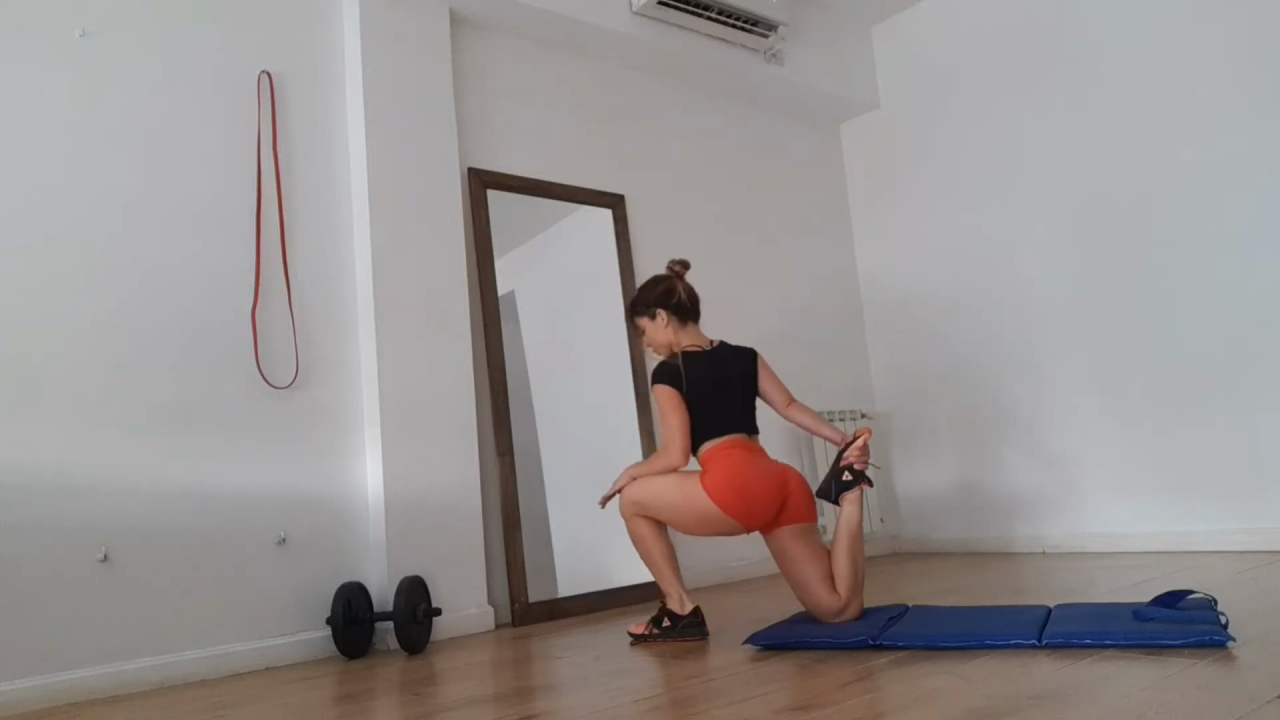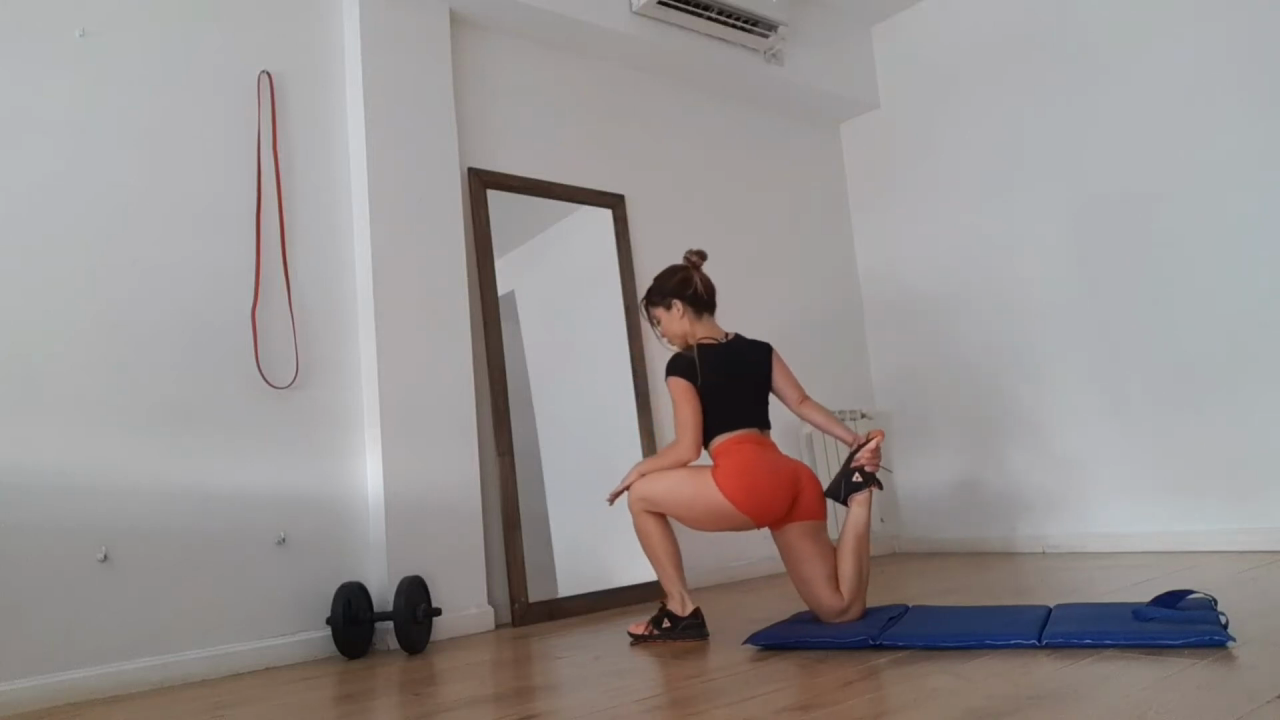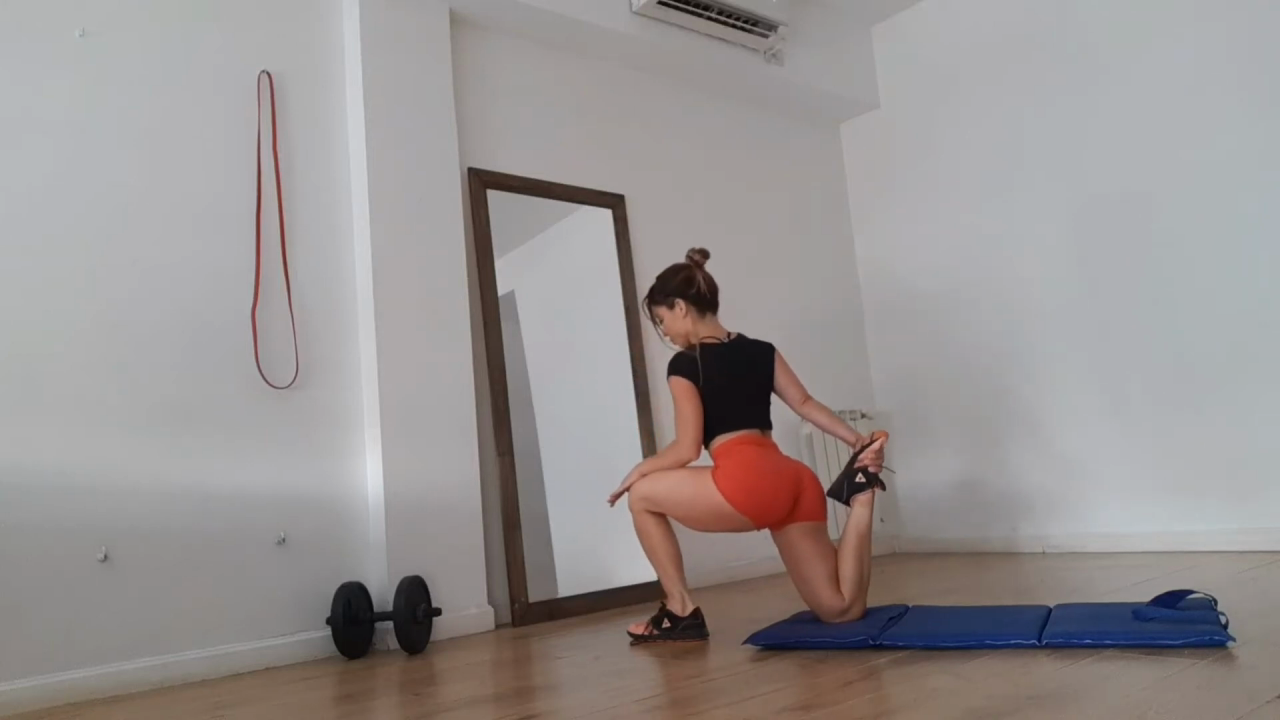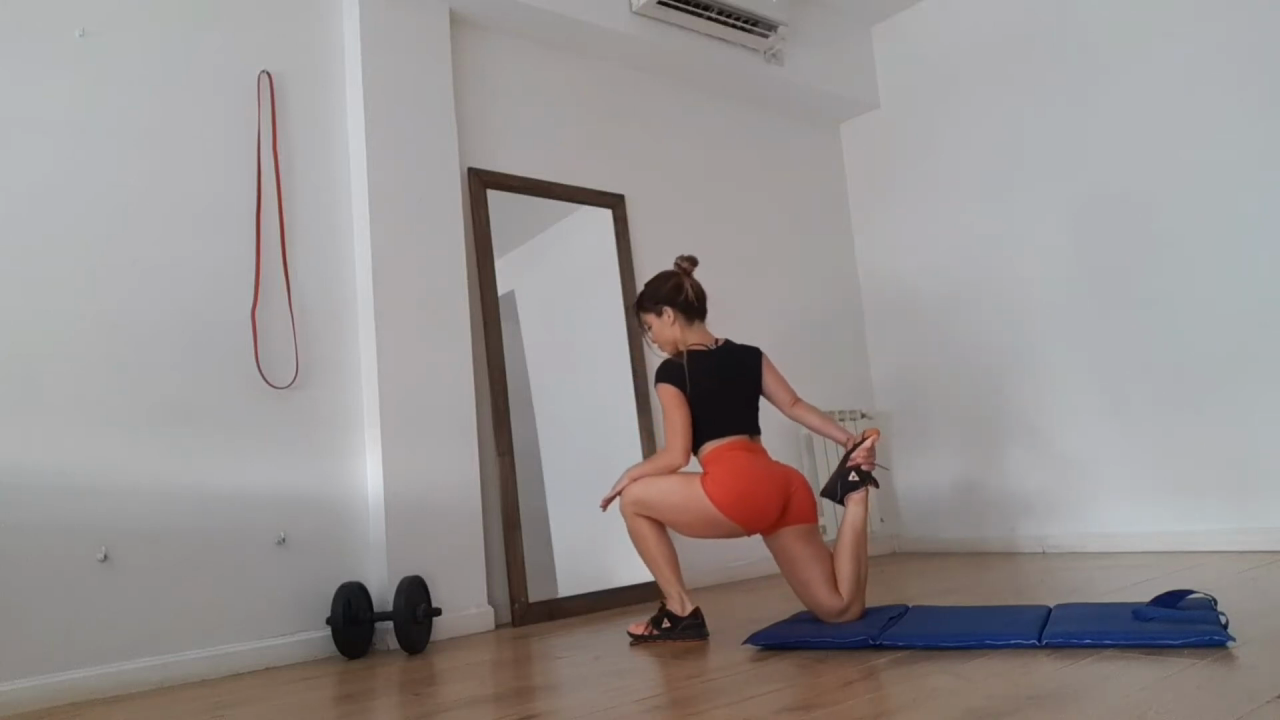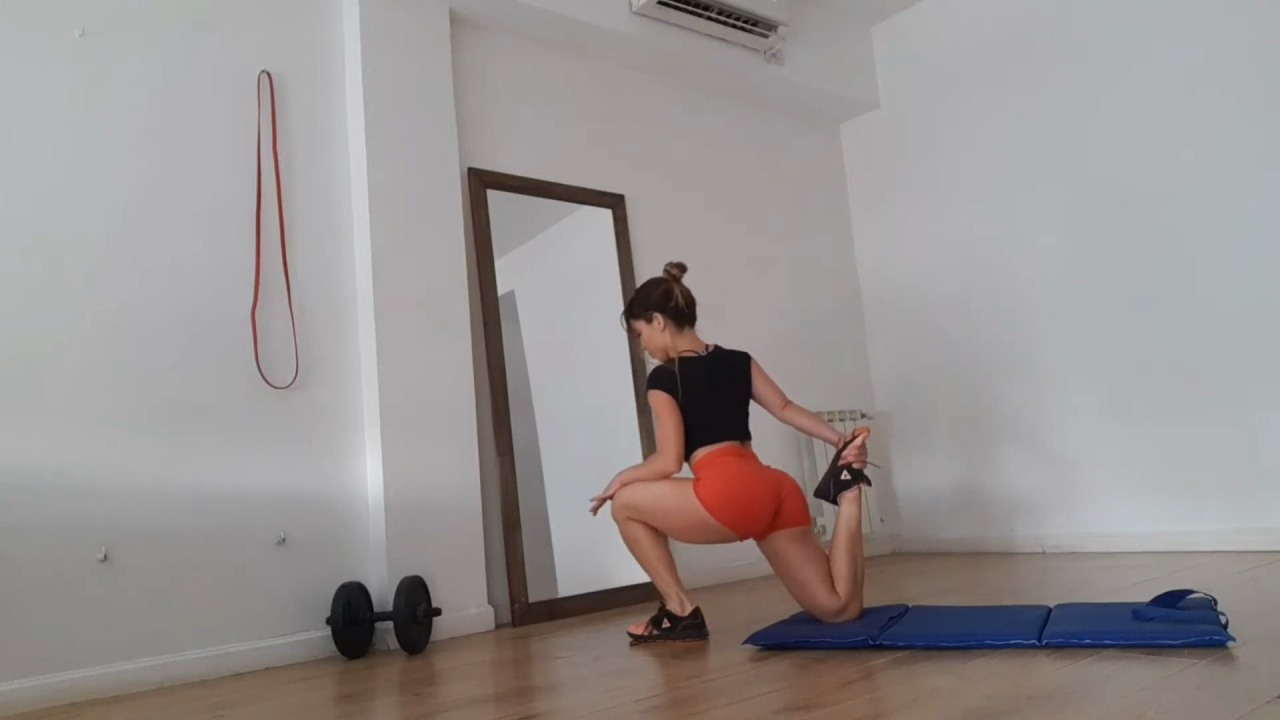
dt=0.5s
person 1, frame 1
left shoulder: (668, 374)
right shoulder: (744, 356)
left elbow: (675, 457)
right elbow: (790, 406)
left wrist: (631, 472)
right wrist: (845, 441)
left hip: (736, 487)
right hip: (785, 485)
left knee: (632, 500)
right knee: (839, 607)
left ankle: (681, 611)
person 1, frame 2
left shoulder: (683, 365)
right shoulder: (759, 350)
left elbow: (687, 449)
right elbow: (802, 403)
left wrist: (640, 468)
right wrist: (856, 442)
left hip: (749, 481)
right hip: (794, 480)
left knee: (641, 495)
right knee: (841, 608)
left ankle: (681, 612)
person 1, frame 3
left shoulder: (684, 365)
right shoulder: (761, 350)
left elbow: (687, 449)
right elbow: (805, 404)
left wrist: (639, 469)
right wrist: (859, 442)
left hip: (749, 482)
right hip: (796, 482)
left knee: (642, 496)
right knee: (841, 608)
left ankle: (681, 613)
person 1, frame 4
left shoulder: (672, 372)
right shoulder: (749, 356)
left elbow: (676, 455)
right elbow: (795, 405)
left wrist: (630, 474)
right wrist: (850, 441)
left hip: (738, 489)
right hip: (784, 486)
left knee: (633, 499)
right knee: (841, 608)
left ankle: (681, 612)
person 1, frame 5
left shoulder: (663, 379)
right shoulder: (738, 361)
left elbow: (669, 462)
right elbow: (786, 408)
left wrist: (622, 478)
right wrist: (842, 441)
left hip: (730, 494)
right hip: (777, 491)
left knee: (625, 503)
right knee: (839, 608)
left ankle: (680, 613)
